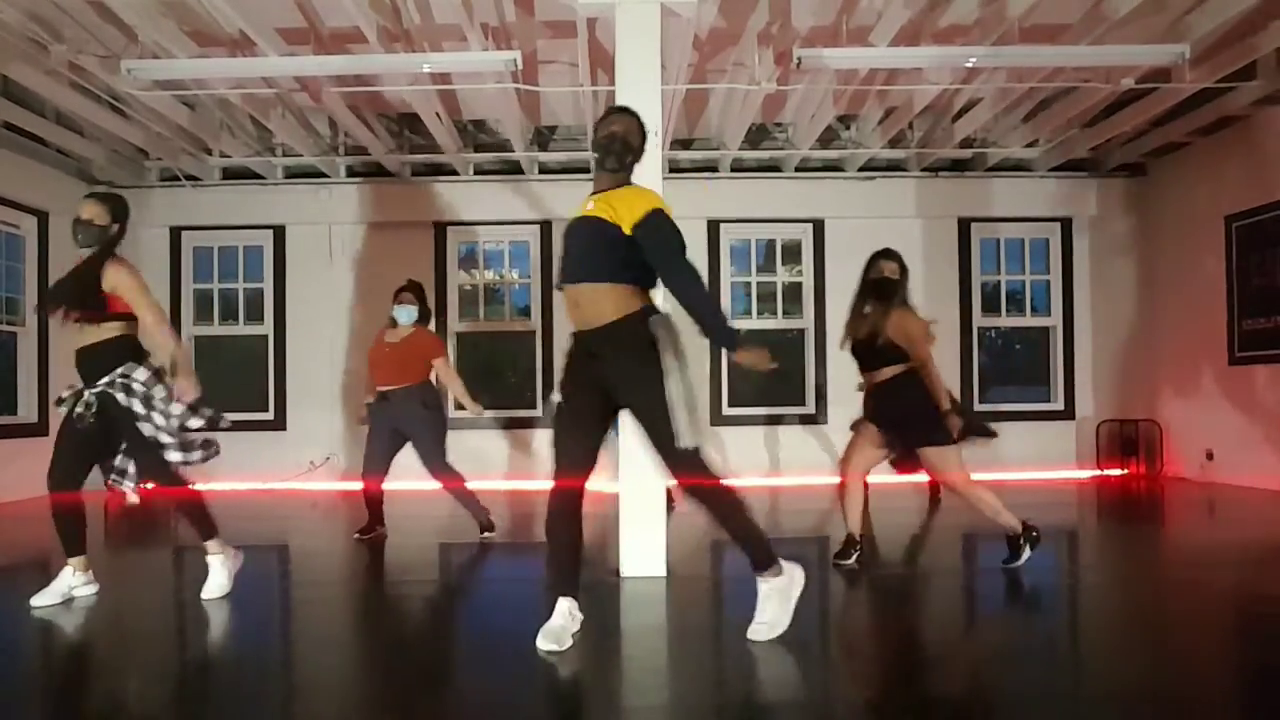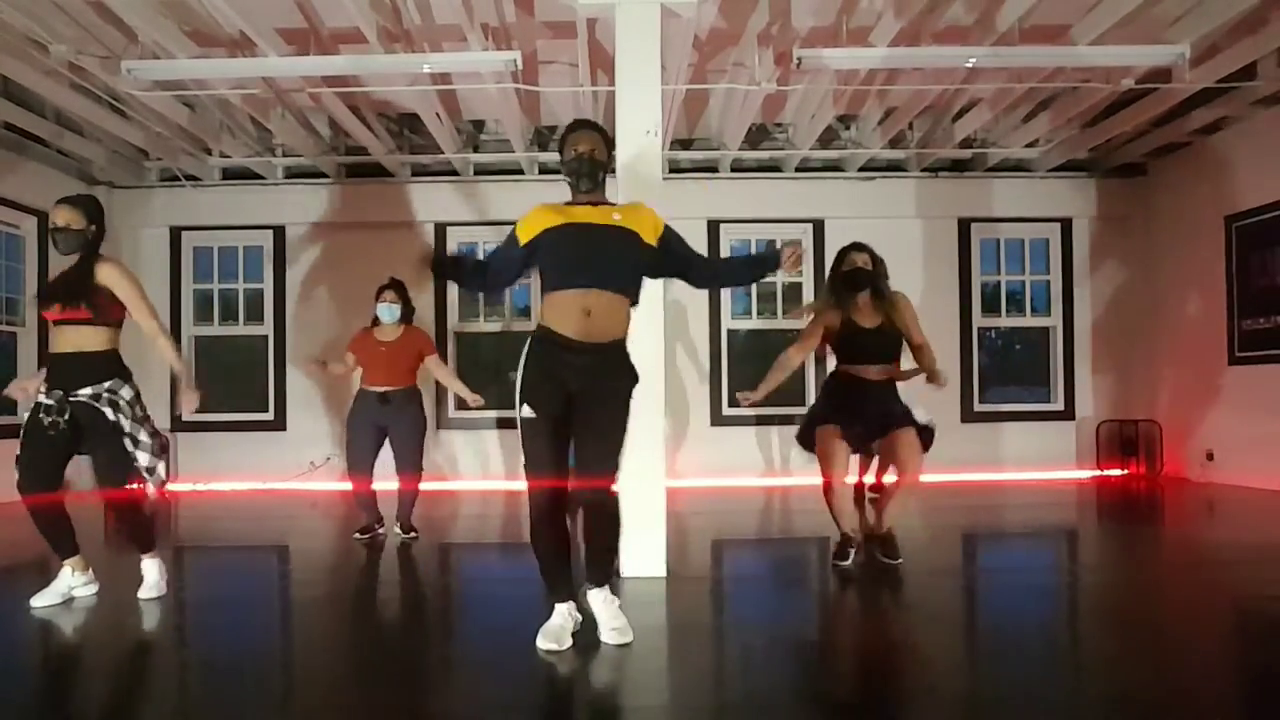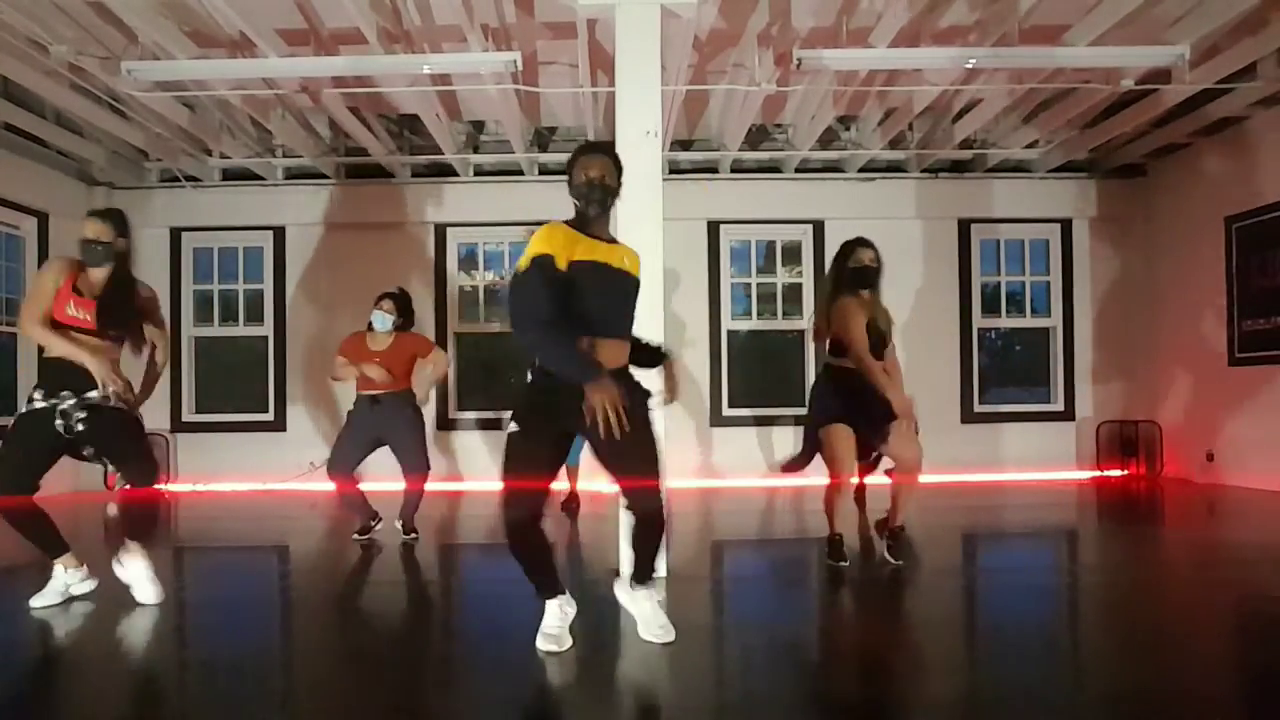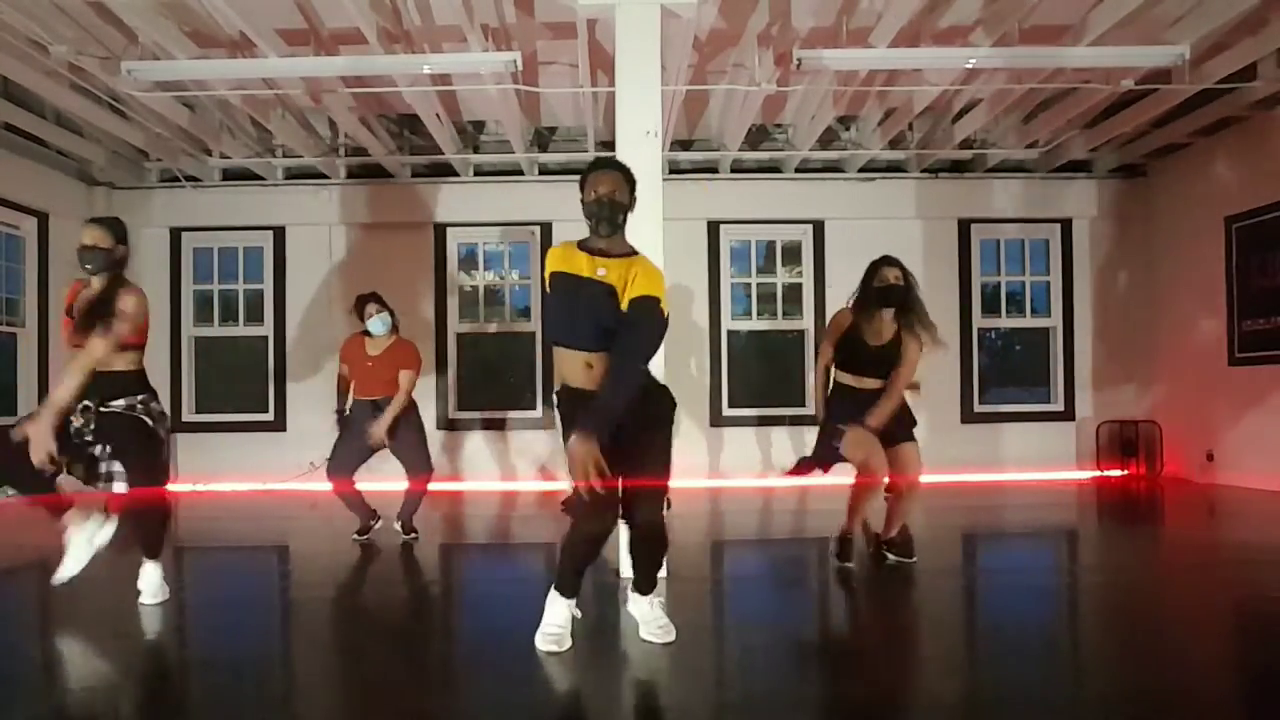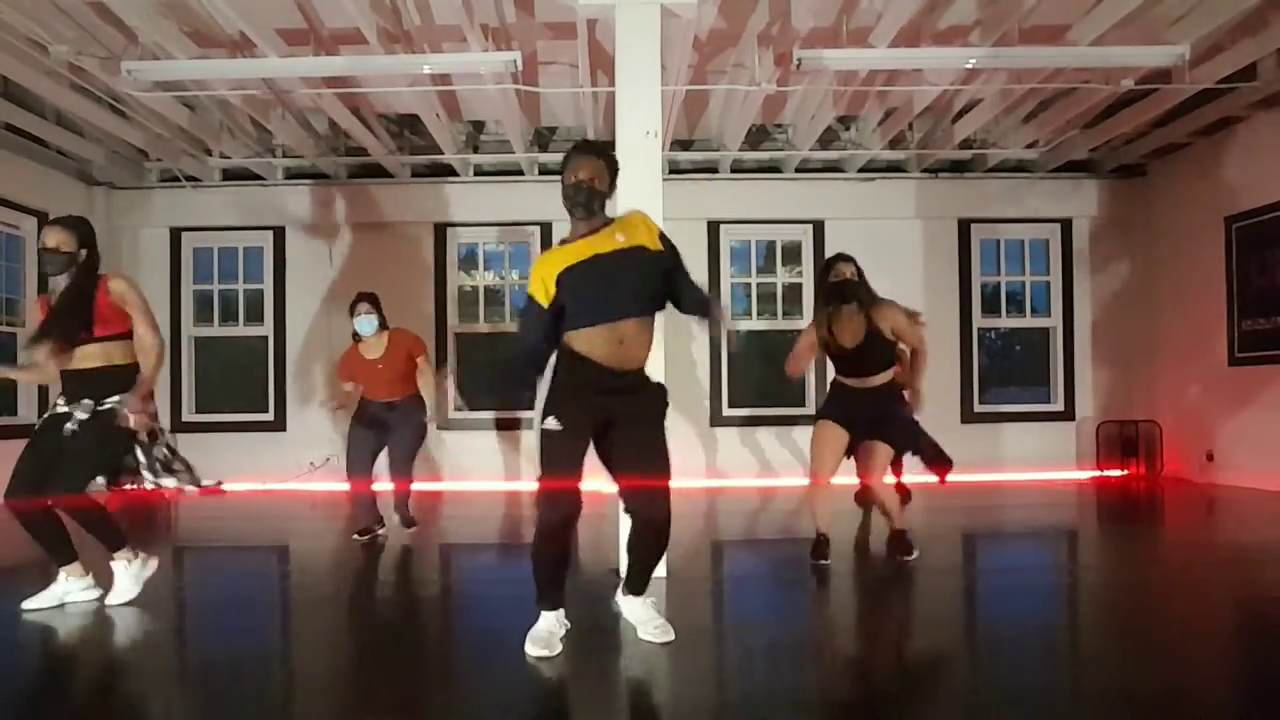
dt=0.4s
person 1, frame 1
left shoulder: (639, 206)
right shoulder: (587, 213)
left elbow: (680, 277)
left wrist: (731, 340)
left hip: (636, 344)
right hip: (585, 352)
left knee: (687, 471)
right knee: (566, 484)
left ankle: (775, 574)
right ankle: (565, 606)
person 1, frame 2
left shoulder: (641, 221)
right shoulder: (538, 223)
left elbow: (701, 270)
right elbow: (489, 276)
left wrist: (771, 262)
right wrist: (438, 263)
left hip: (609, 367)
right hip: (549, 359)
left knee: (594, 488)
right knee: (545, 493)
left ankle: (603, 591)
right ankle: (563, 605)
person 1, frame 3
left shoulder: (628, 262)
right shoulder: (550, 241)
right elbow: (531, 321)
left wrist: (658, 356)
right wrist: (589, 378)
left hip: (615, 391)
right hip: (548, 393)
left knee: (650, 503)
right knee: (518, 514)
left ankle: (640, 590)
right ankle: (556, 601)
person 1, frame 4
left shoulder: (644, 276)
right shoulder: (559, 258)
left elbow: (631, 363)
left wrist: (592, 431)
left hip: (638, 402)
right hip: (578, 405)
left knee: (647, 513)
right knee: (597, 511)
left ankle: (644, 597)
right ankle: (564, 600)
person 1, frame 5
left shoulder: (642, 229)
right shoulder: (550, 265)
left elbow: (679, 292)
right elbow: (536, 343)
left wrist: (707, 309)
right wrist: (513, 382)
left hip: (634, 389)
right hip: (573, 385)
left knee: (652, 510)
right knee: (557, 507)
left ankle: (634, 595)
right ankle: (551, 614)
person 2, frame 1
left shoulder: (114, 269)
right shoulder: (74, 272)
left elbow: (155, 323)
left wrist: (179, 369)
left hip: (125, 377)
right hip: (94, 386)
left knee: (156, 471)
right knee: (61, 480)
left ankle: (218, 553)
right ankle: (77, 572)
person 2, frame 2
left shoulder: (108, 271)
right shoulder: (57, 281)
left elbow: (152, 326)
left wrist: (183, 377)
right wrist: (37, 380)
left hip: (104, 387)
right hip: (57, 392)
left knee: (116, 487)
right knee: (34, 485)
left ankle: (152, 563)
right ankle: (76, 571)
person 2, frame 3
left shoulder: (136, 293)
right shoulder: (59, 272)
left elbow: (160, 347)
left wrist: (141, 395)
right wrist: (90, 358)
left hip: (101, 397)
right hip: (49, 397)
left knee: (141, 471)
left ankle: (133, 554)
right ankle: (70, 570)
person 2, frame 4
left shoulder: (129, 299)
right shoulder: (76, 292)
left elbow: (92, 358)
left wrist: (45, 421)
left hip: (128, 403)
right hip: (80, 404)
left knee: (147, 493)
left ankle: (151, 569)
right ankle: (81, 521)
person 2, frame 5
left shoulder: (113, 287)
right shoulder: (45, 302)
left elbow: (152, 340)
right elbow: (47, 367)
left wrist: (143, 392)
left hip: (118, 400)
right hip: (71, 404)
left knee: (63, 487)
left ankle: (129, 558)
right ankle: (74, 577)
person 3, frame 1
left shoulder: (900, 318)
right shoulder: (861, 318)
left elbow: (925, 364)
left wrist: (947, 409)
left hip: (914, 403)
right hip: (883, 407)
left knee: (957, 481)
right knee: (851, 469)
left ankle: (1019, 533)
right ankle: (853, 539)
person 3, frame 2
left shoulder: (896, 303)
right shoulder: (831, 315)
left elbow: (919, 344)
right elbow: (796, 354)
left wrist: (931, 369)
right wrist: (760, 391)
left hip: (884, 398)
right hip: (841, 397)
left knee: (911, 468)
right knee: (834, 475)
left ankle: (880, 530)
right ankle: (848, 537)
person 3, frame 3
left shoulder: (877, 309)
right shoulder: (846, 306)
left elbow: (887, 358)
right elbow: (864, 358)
left wrist: (902, 403)
right wrist: (898, 399)
left hip: (869, 394)
right hip: (836, 392)
left knee: (911, 457)
right knee: (844, 474)
left ankle: (893, 526)
right ankle: (834, 537)
person 3, frame 4
left shoulder: (909, 335)
right shoulder: (844, 320)
left elbow: (900, 386)
right elbow: (822, 364)
left wrist: (871, 425)
right wrist: (824, 409)
left hip: (887, 412)
right hip: (846, 409)
left knee: (910, 479)
right knee: (875, 471)
left ankle: (889, 536)
right ankle: (847, 534)
person 3, frame 5
left shoulder: (883, 313)
right shoulder: (819, 328)
left elbow: (919, 346)
right elbow: (793, 370)
left wrist: (913, 388)
right wrist: (804, 349)
left hip: (885, 403)
right hip: (842, 402)
left knee: (874, 480)
right knee: (819, 472)
left ankle: (899, 529)
right ankle: (822, 537)
person 4, frame 1
left shoulder: (427, 339)
right shoulder: (382, 338)
left elbow: (447, 374)
left wrist: (468, 401)
right wrist: (369, 402)
left hip: (419, 407)
right hip: (385, 410)
left knee: (437, 467)
right knee: (372, 470)
left ankle: (481, 515)
right ankle: (375, 522)
person 4, frame 2
left shoulder: (417, 337)
right shoulder: (363, 337)
left elbow: (439, 369)
right elbow: (346, 365)
left wrist: (467, 394)
right wrist: (325, 367)
left hip: (405, 407)
right hip: (366, 407)
left knee: (410, 469)
right knee: (358, 469)
left ankle: (404, 520)
right ankle: (373, 521)
person 4, frame 3
left shoulder: (409, 341)
right shoulder: (354, 341)
left elbow: (442, 361)
right elbow: (337, 373)
left wrist: (426, 386)
right wrist: (365, 369)
left hip: (401, 411)
right hip: (364, 412)
left knee: (417, 471)
right knee: (337, 469)
left ankle: (406, 520)
right ankle: (369, 519)
person 4, frame 4
left shoulder: (405, 348)
right shoulder: (353, 345)
left elbow: (404, 391)
right elbow: (343, 377)
left wrist: (384, 421)
right wrist: (341, 410)
left hip: (400, 416)
right hip: (360, 416)
left knee: (421, 471)
right knee: (337, 472)
left ankle: (405, 520)
right ankle: (368, 518)
person 4, frame 5
left shoulder: (403, 339)
right shoulder: (349, 357)
left elbow: (426, 368)
right elbow: (347, 393)
left wrist: (427, 402)
right wrist: (343, 401)
left hip: (407, 411)
right hip: (370, 414)
left knee: (399, 468)
right knee: (357, 471)
left ankle: (402, 510)
right ankle: (373, 522)
